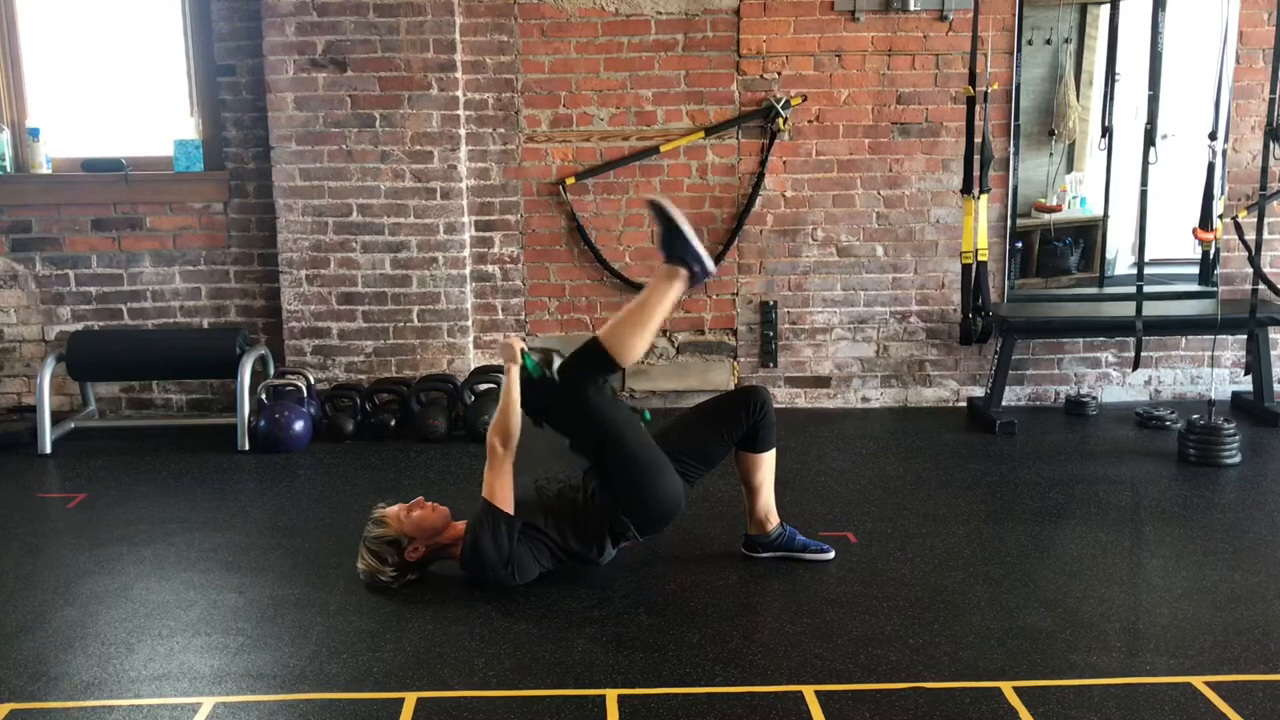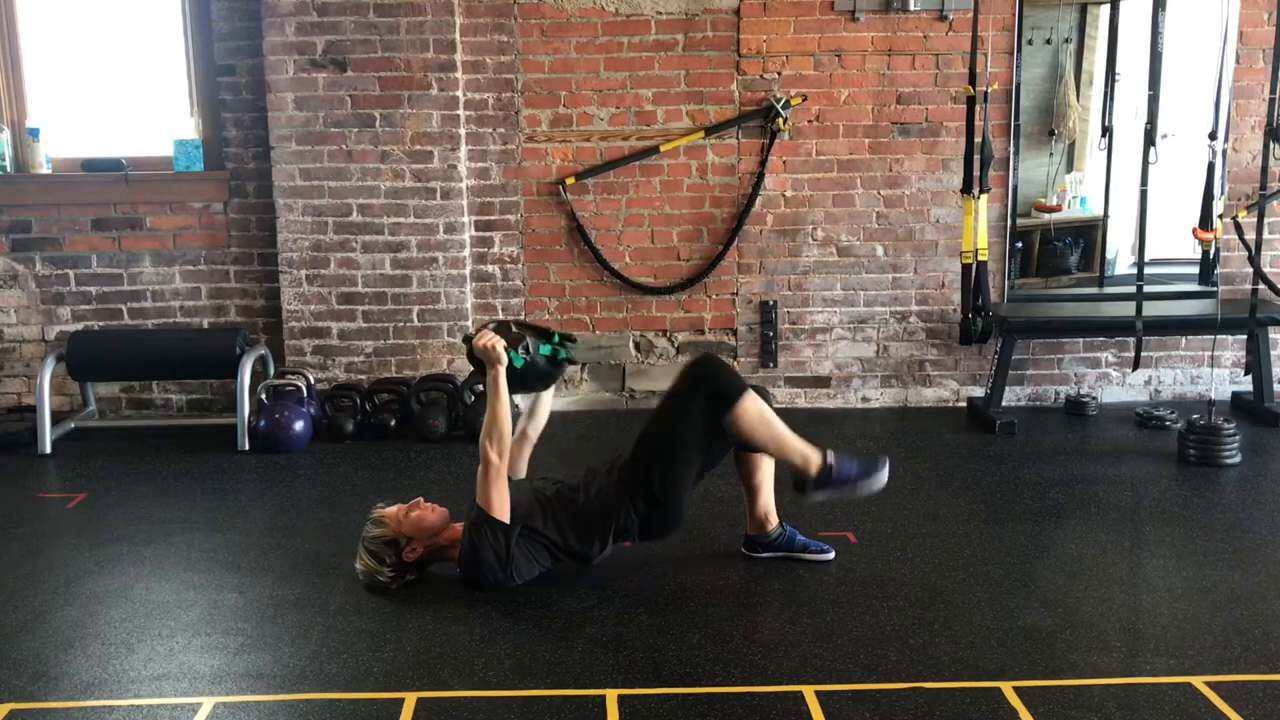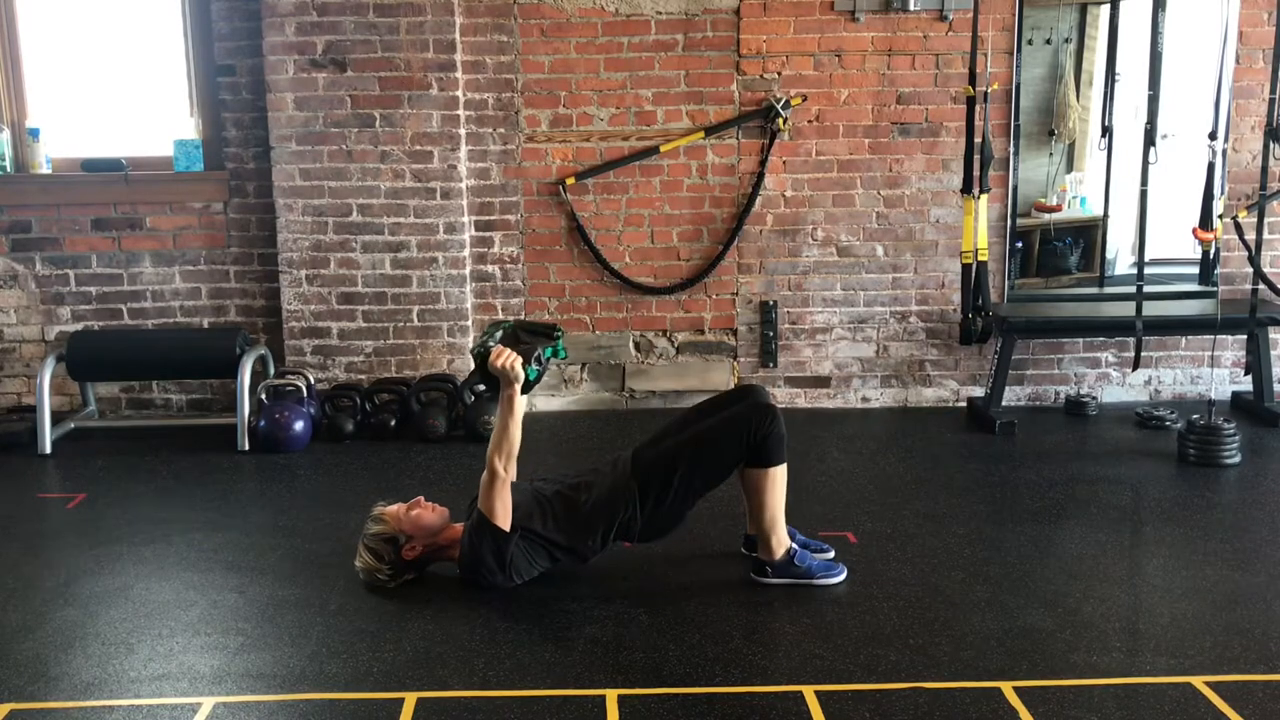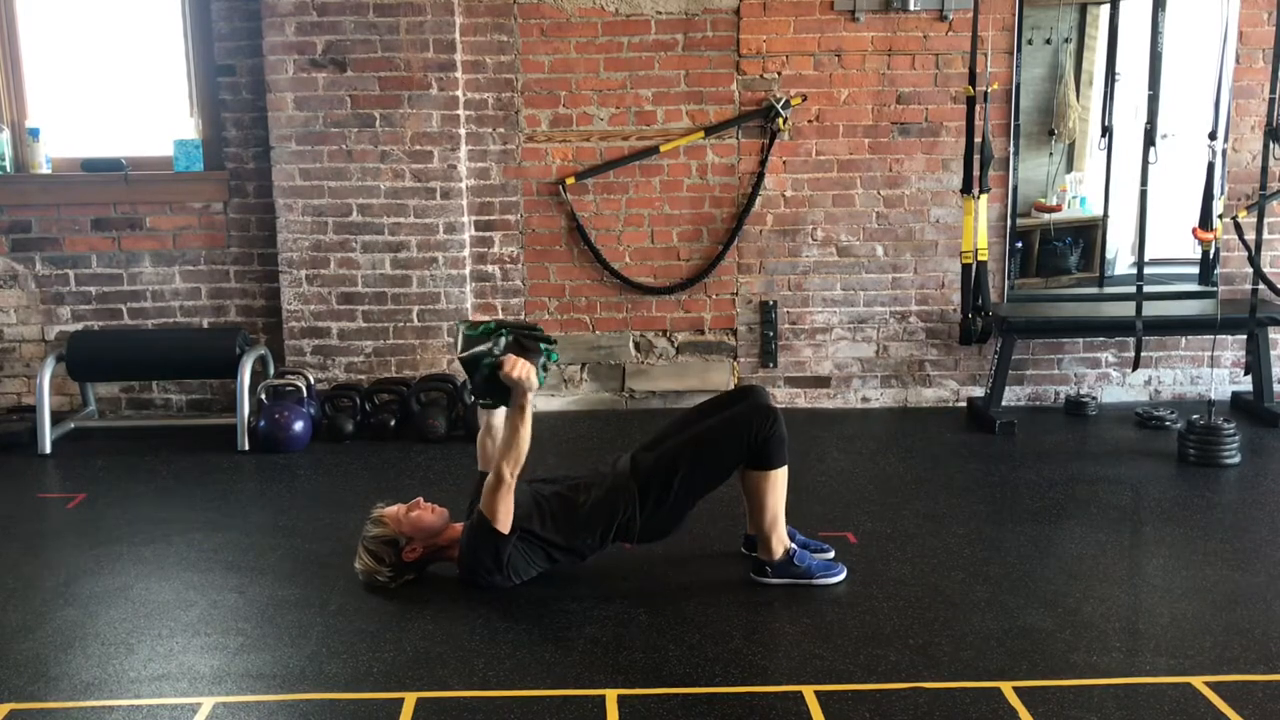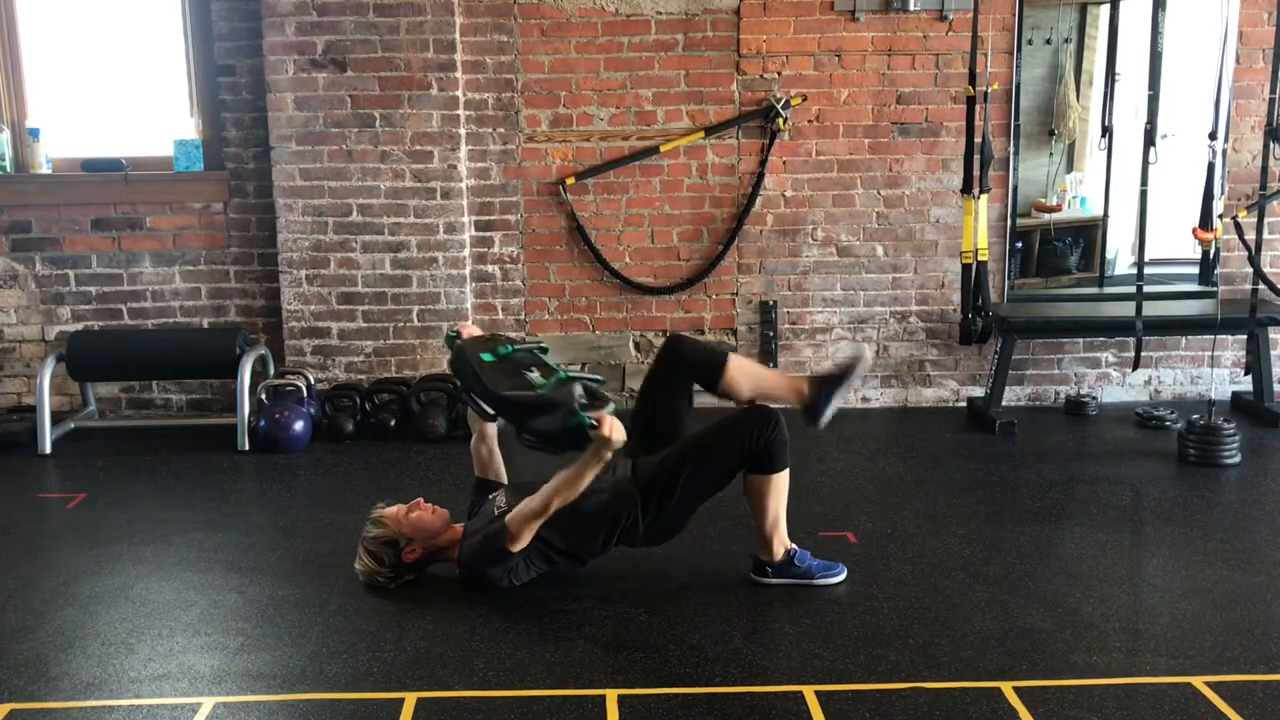
dt=0.5s
person 1, frame 1
left shoulder: (482, 537)
right shoulder: (484, 555)
right elbow: (500, 451)
right wrist: (513, 370)
left hip: (644, 489)
right hip: (642, 501)
left knee: (751, 403)
right knee: (577, 375)
left ankle: (766, 532)
right ankle: (677, 273)
person 1, frame 2
left shoulder: (478, 530)
right shoulder: (483, 558)
left elbow: (520, 445)
right elbow: (493, 459)
left wrist: (543, 382)
right wrist: (495, 370)
left hip: (620, 484)
right hip: (643, 501)
left knee: (747, 398)
right knee: (706, 375)
left ankle: (766, 530)
right ankle: (816, 468)
person 1, frame 3
left shoulder: (477, 524)
right shoulder: (482, 559)
left elbow: (502, 464)
right elbow: (497, 469)
left wrist: (517, 379)
right wrist: (510, 387)
left hip: (631, 474)
right hip: (644, 499)
left knee: (750, 399)
right knee: (762, 422)
left ankle: (763, 532)
right ankle: (776, 557)
person 1, frame 4
left shoulder: (475, 522)
right shoulder: (480, 559)
left elbow: (491, 441)
right elbow: (504, 476)
right wrist: (522, 396)
left hip: (630, 473)
right hip: (643, 501)
left knee: (751, 400)
right knee: (763, 424)
left ankle: (764, 530)
right ankle: (775, 556)
person 1, frame 5
left shoulder: (480, 516)
right shoulder: (481, 559)
left elbow: (483, 438)
right elbow: (542, 508)
right wrist: (599, 453)
left hip: (634, 483)
right hip: (648, 506)
left knee: (680, 354)
right knee: (762, 426)
left ankle: (809, 395)
right ankle: (775, 558)
